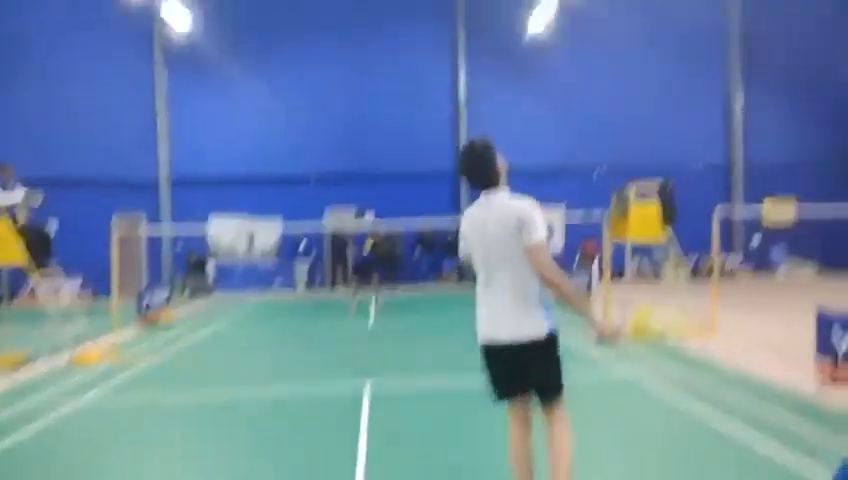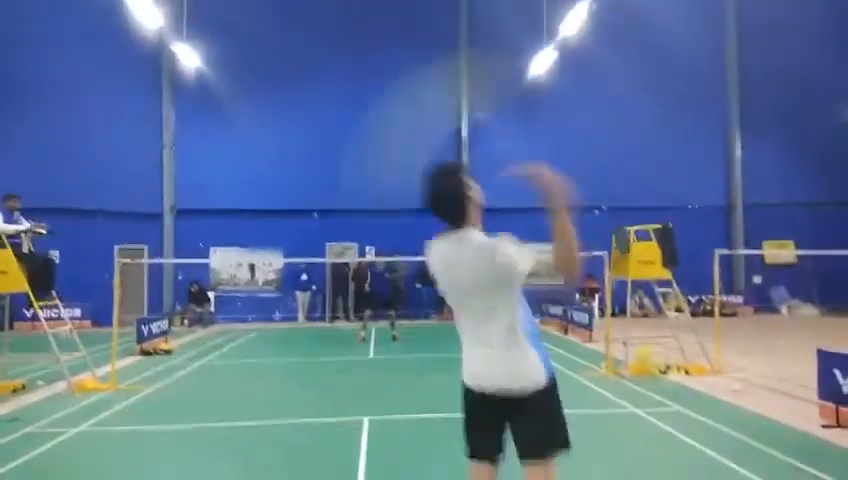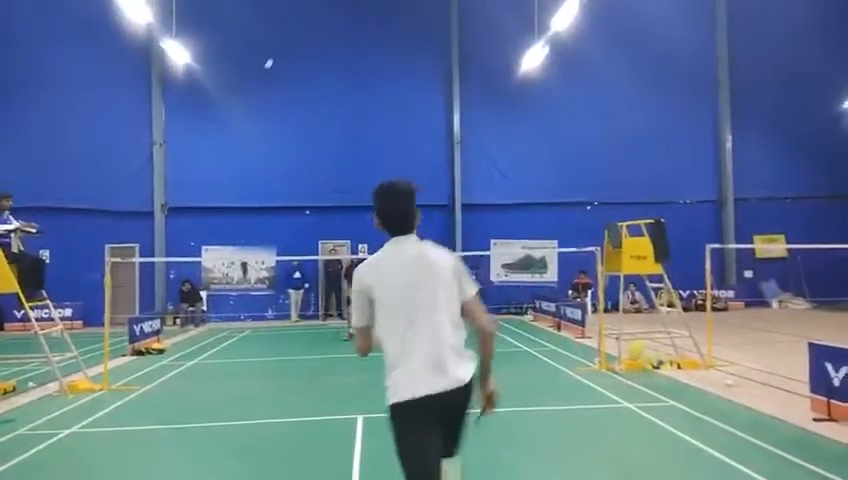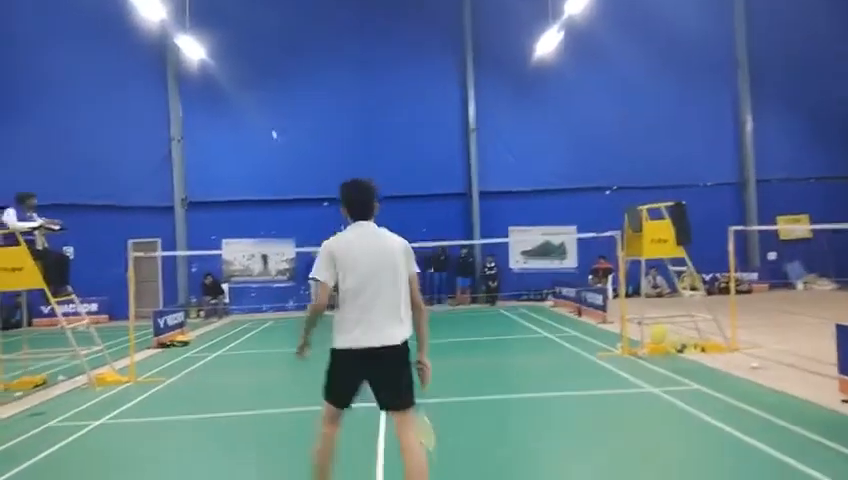
dt=0.5s
person 1, frame 1
left shoulder: (470, 219)
right shoulder: (523, 209)
right elbow: (545, 271)
right wrist: (591, 316)
left hip: (492, 333)
right hip: (532, 328)
left knee: (518, 415)
right knee: (555, 411)
person 1, frame 2
left shoulder: (435, 256)
right shoulder: (495, 251)
right elbow: (568, 273)
right wrist: (559, 209)
left hip: (477, 383)
right hip: (525, 380)
person 1, frame 3
left shoulder: (365, 273)
right shoulder: (445, 260)
left elbow: (363, 347)
right elbow: (485, 327)
right wrist: (486, 379)
left hip: (408, 393)
right hip: (456, 383)
person 1, frame 4
left shoulder: (333, 246)
right shoulder: (399, 245)
left elbow: (319, 301)
right elbow: (417, 303)
left wrist: (305, 335)
right wrist: (422, 352)
left hip: (348, 346)
right hip: (392, 345)
left knee: (331, 419)
right knee: (407, 429)
